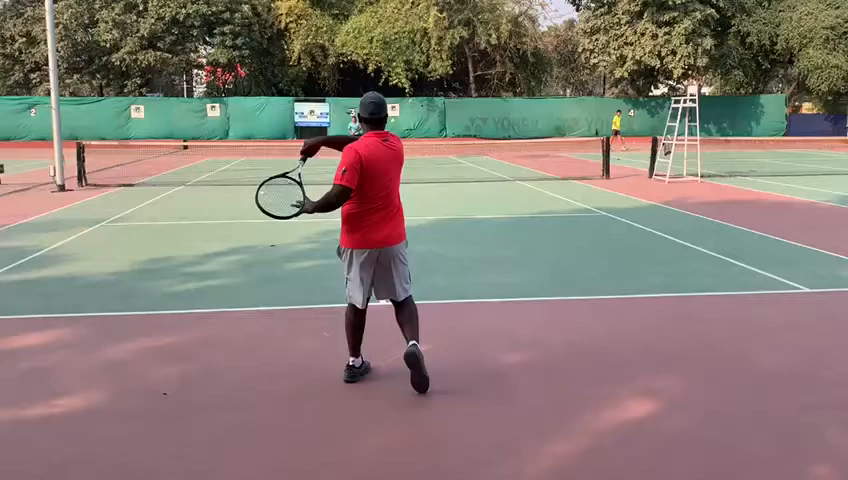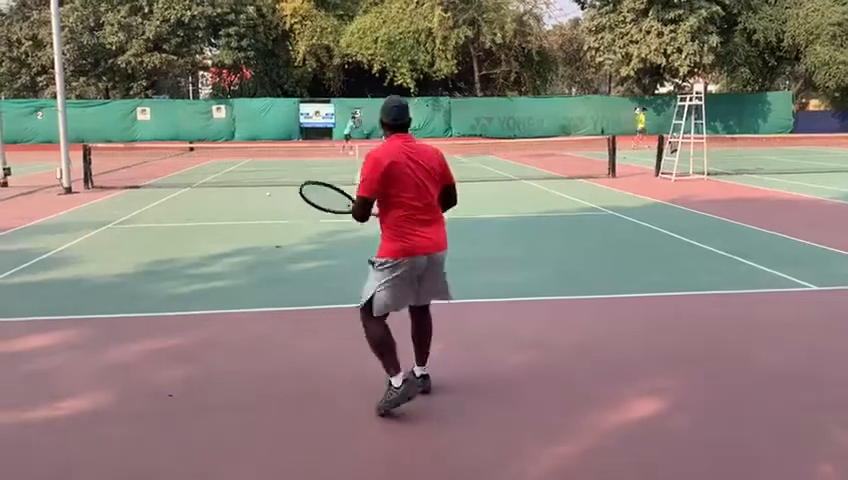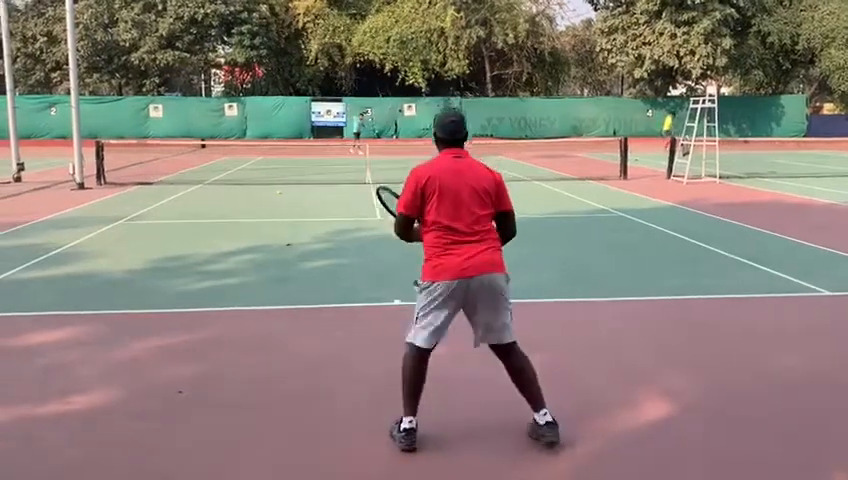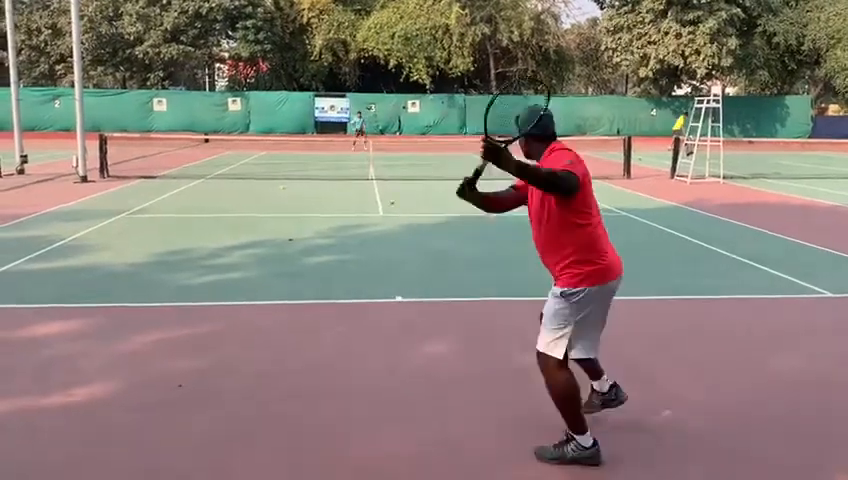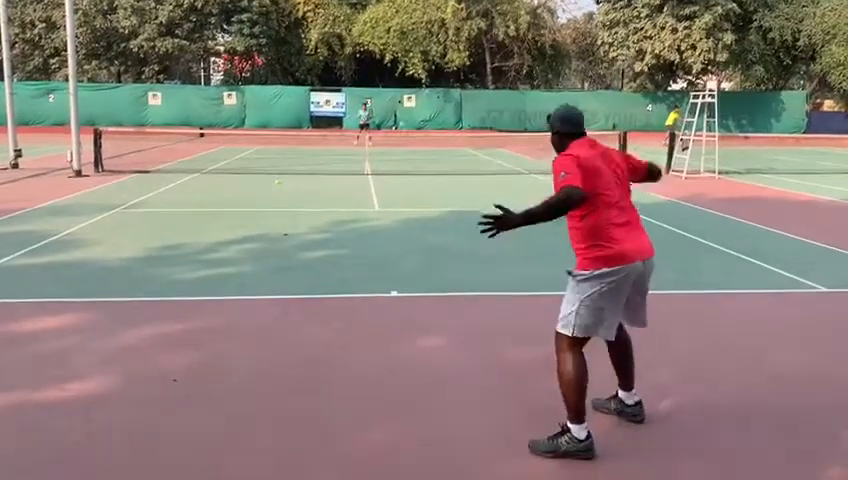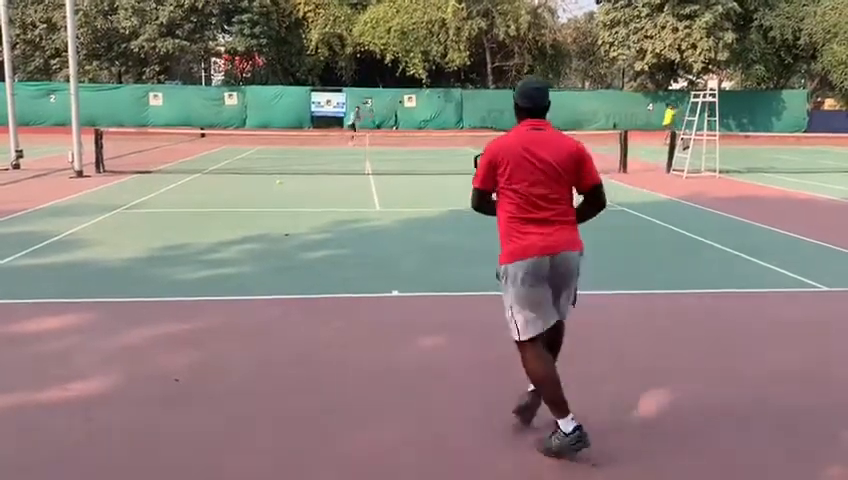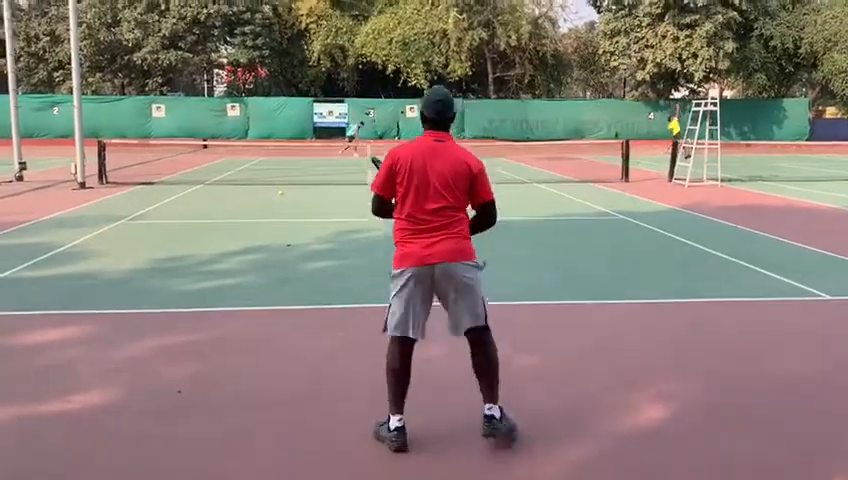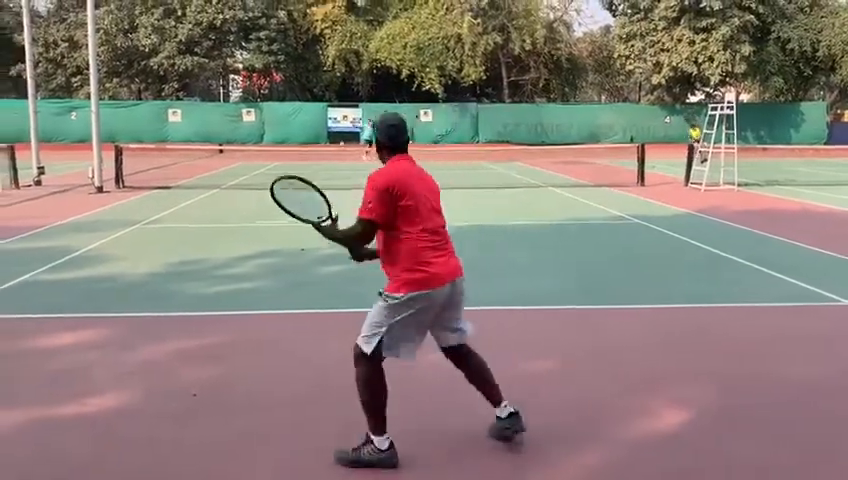
dt=0.7s
person 1, frame 1
left shoulder: (355, 152)
right shoulder: (396, 144)
left elbow: (338, 197)
left wrist: (312, 206)
right wrist: (322, 139)
left hip: (359, 242)
right hip: (393, 239)
left knee: (356, 303)
right knee: (403, 299)
left ankle: (354, 363)
right ankle: (413, 345)
person 1, frame 2
left shoulder: (378, 157)
right shoulder: (434, 154)
left elbow: (360, 210)
right elbow: (450, 199)
left wrist: (364, 213)
left hip: (399, 251)
right hip: (435, 245)
left knee: (371, 314)
right knee: (419, 306)
left ankle: (398, 383)
right ankle: (421, 373)
person 1, frame 3
left shoulder: (422, 174)
right shoulder: (490, 175)
left elbow: (402, 231)
right elbow: (509, 229)
left hip: (444, 276)
right hip: (490, 272)
left knee: (417, 349)
right knee: (506, 347)
left ankle: (407, 426)
right ankle: (545, 420)
person 1, frame 4
left shoulder: (563, 158)
right shoulder: (538, 172)
left elbow: (567, 185)
right elbow: (503, 202)
left wrist: (510, 164)
right wrist: (473, 192)
left hip: (585, 276)
right hip: (592, 271)
left knee: (551, 357)
right knee: (556, 327)
left ankle: (582, 442)
right ankle: (605, 389)
person 1, frame 5
left shoulder: (569, 159)
right shoulder: (614, 156)
left elbow: (570, 198)
right elbow: (653, 172)
left wrist: (517, 220)
right wrist: (644, 167)
left hip: (604, 263)
right hip: (642, 255)
left knee: (568, 343)
right knee: (614, 326)
left ankle: (576, 435)
right ankle: (628, 400)
person 1, frame 6
left shoulder: (497, 148)
right shoulder: (572, 147)
left elbow: (479, 203)
right elbow: (597, 201)
left hip: (522, 255)
right hip: (566, 249)
left knee: (531, 342)
right knee: (553, 321)
left ankle: (568, 427)
right ankle: (538, 391)
person 1, frame 7
left shoulder: (398, 155)
right shoulder: (469, 161)
left elbow: (379, 208)
right elbow: (487, 217)
left hip: (411, 261)
right hip: (457, 259)
left knee: (401, 340)
right knee: (478, 335)
left ankle: (395, 425)
right ankle: (493, 414)
person 1, frame 8
left shoulder: (382, 179)
right shoulder: (426, 178)
left elbow: (359, 236)
left wrist: (332, 233)
right wrist: (376, 252)
left hip: (414, 285)
right hip: (450, 277)
left knee: (365, 356)
right knee: (457, 348)
left ankle: (380, 444)
right ankle: (505, 413)
